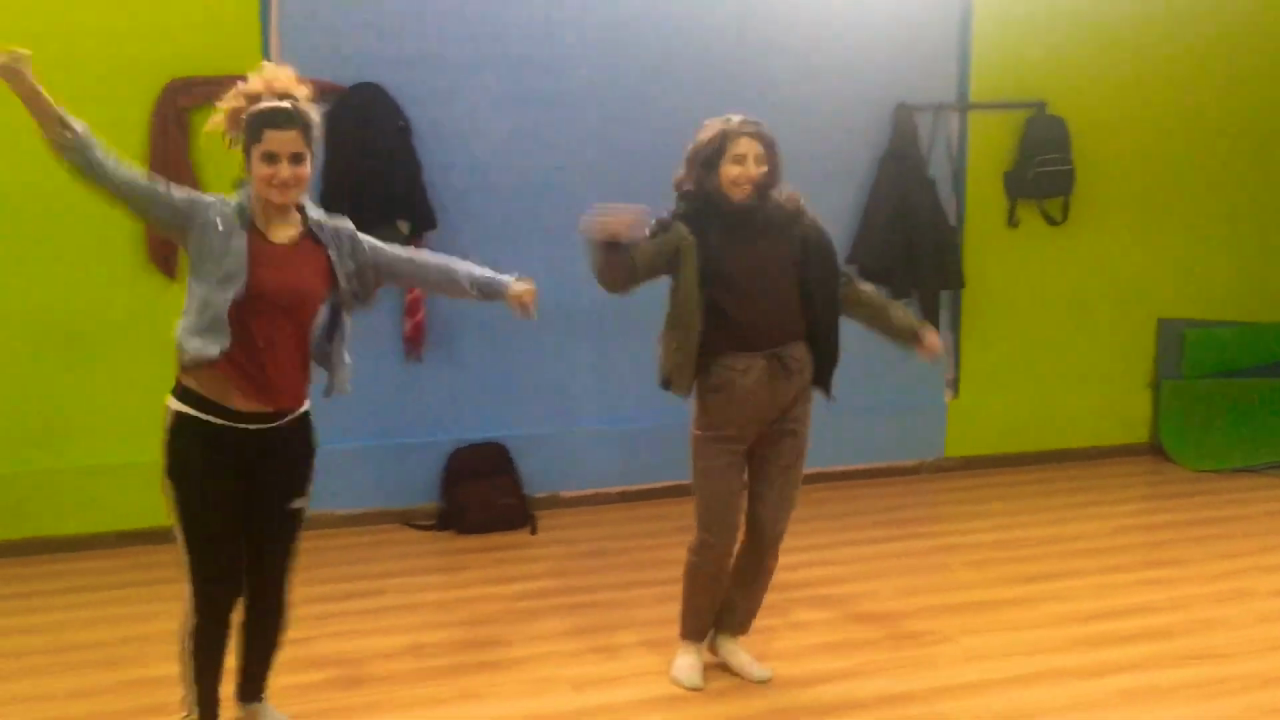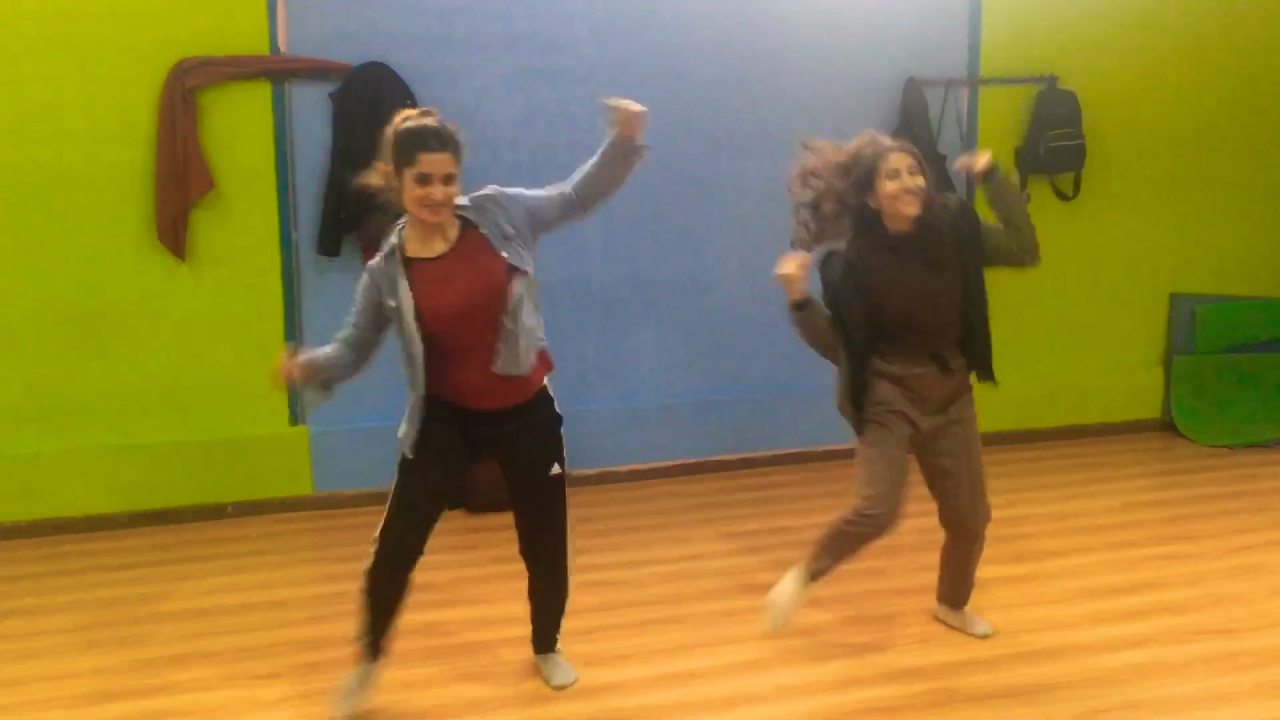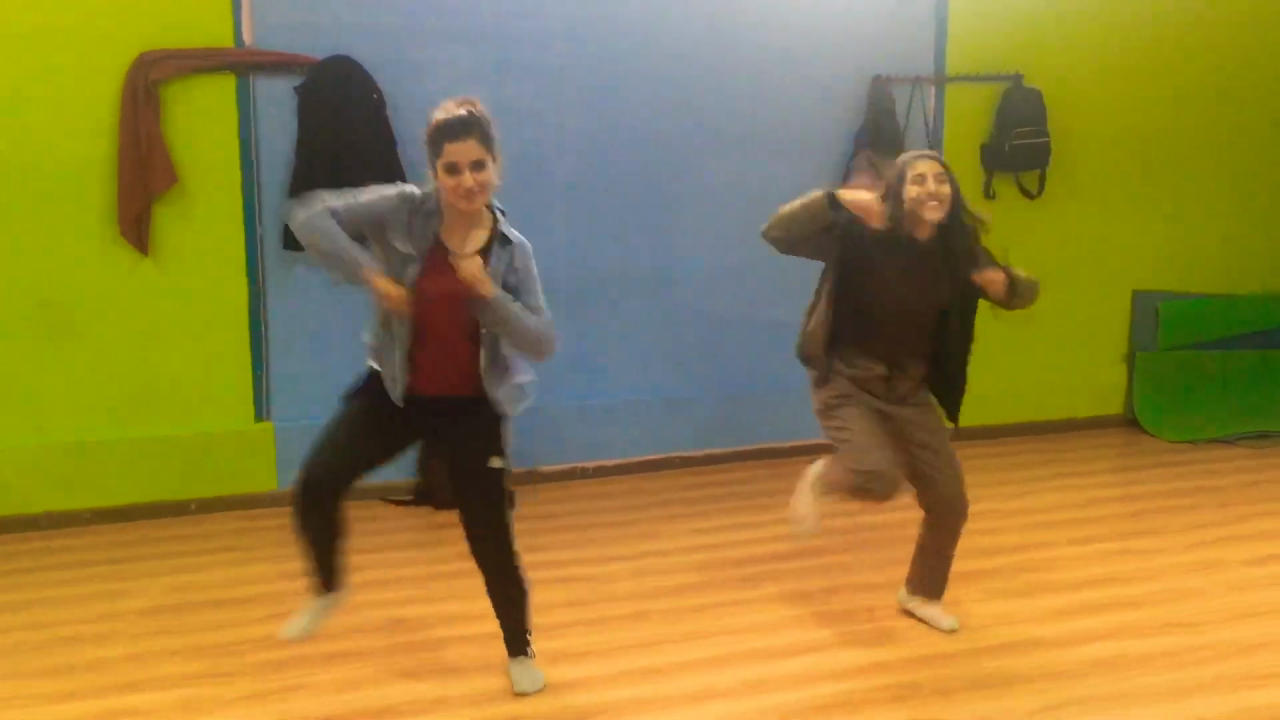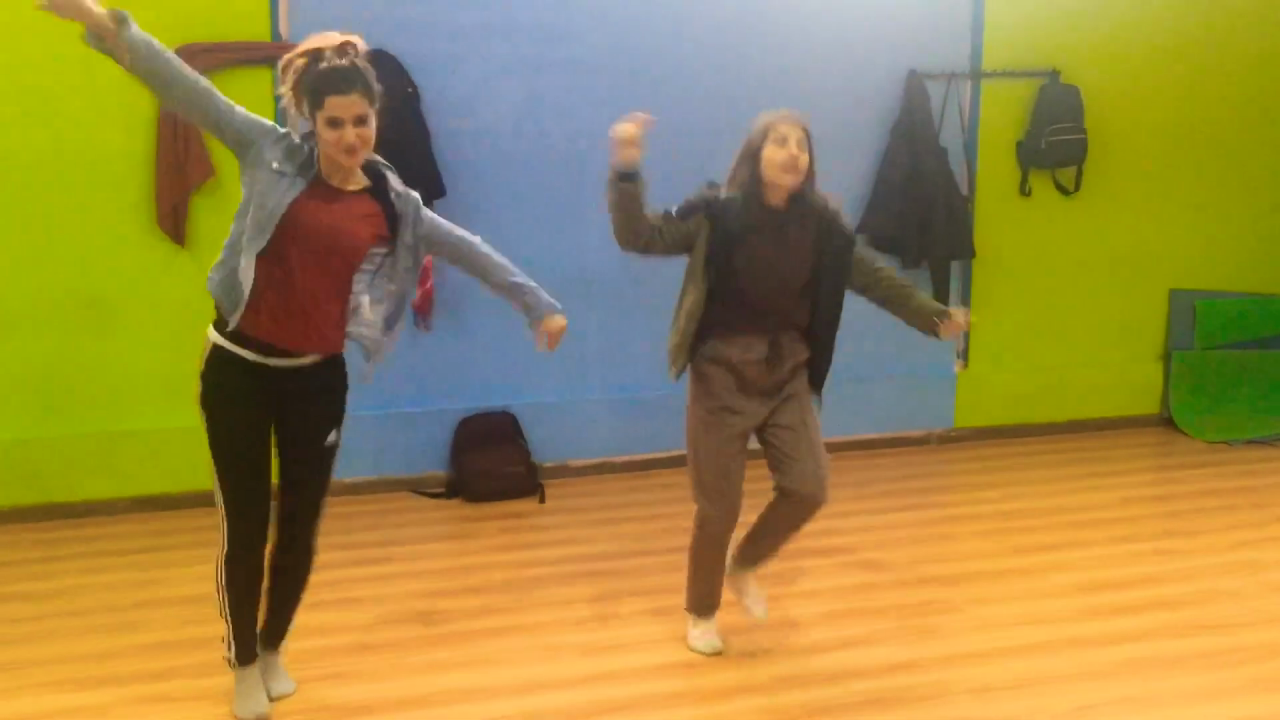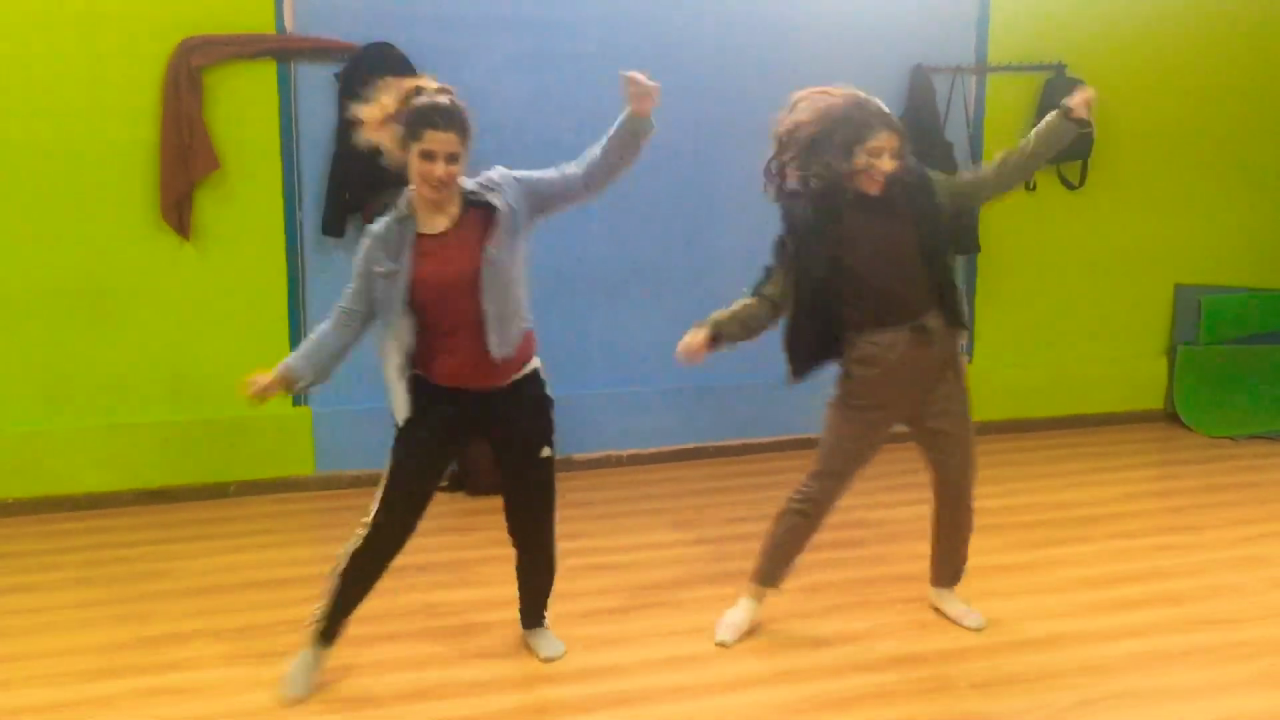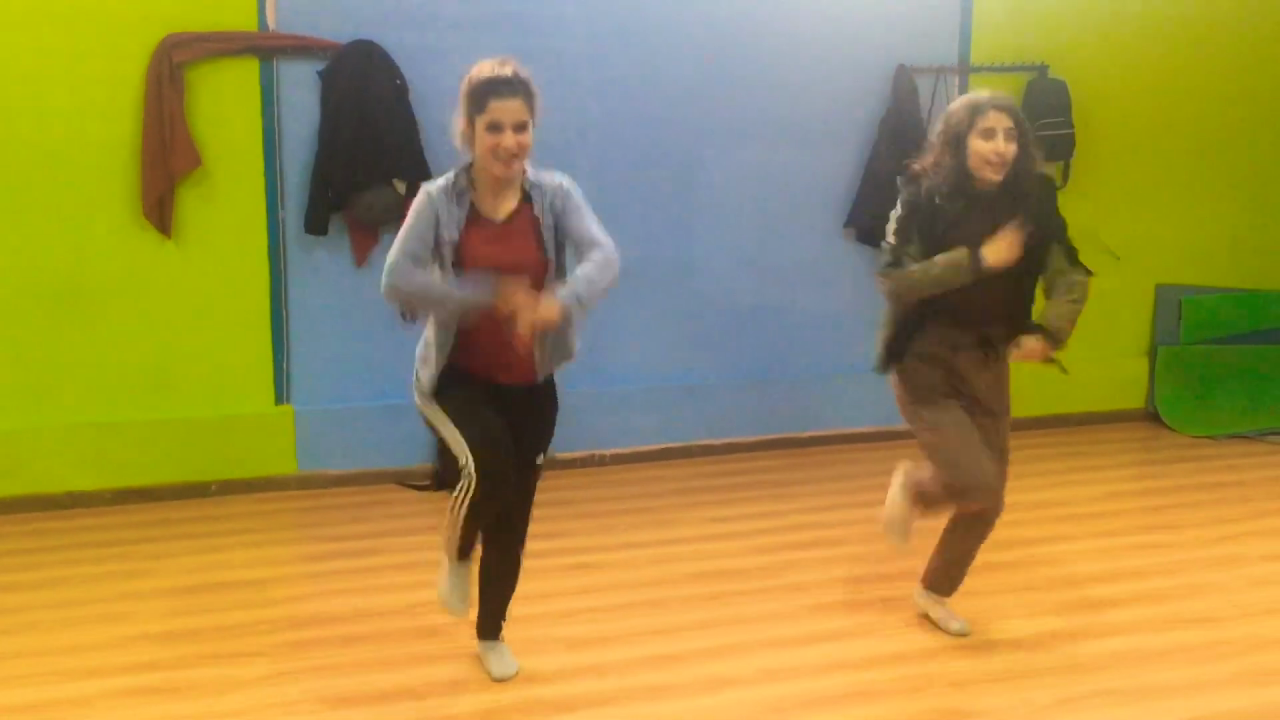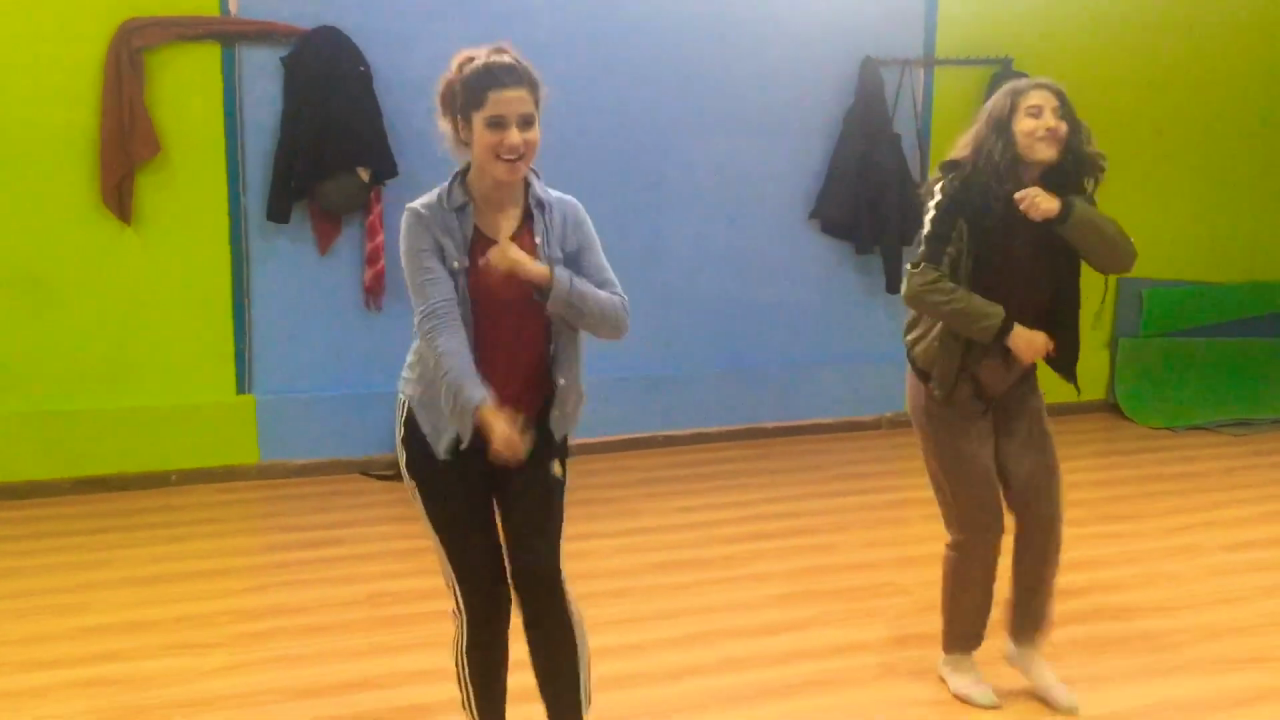
dt=0.7s
person 1, frame 1
left shoulder: (334, 241)
right shoulder: (207, 220)
left elbow: (417, 266)
right elbow: (106, 172)
left wrist: (499, 286)
left hip: (281, 429)
right hip: (205, 427)
left knee: (268, 581)
right knee: (216, 587)
person 1, frame 2
left shoulder: (497, 214)
right shoulder: (386, 271)
left elbow: (582, 197)
right elbow: (352, 351)
left wrist: (624, 141)
right wrist: (306, 367)
left hip: (525, 410)
right hip: (447, 418)
left knee: (545, 545)
right knee: (395, 548)
left ankle: (546, 649)
right ankle: (368, 657)
person 1, frame 3
left shoulder: (512, 249)
right shoulder: (403, 209)
left elbow: (539, 342)
right elbow: (310, 213)
left wrist: (487, 292)
right wrist: (371, 276)
left hip: (467, 406)
right hip: (391, 388)
left knee: (491, 541)
right knee: (314, 489)
left ankle: (519, 650)
right ankle: (326, 590)
person 1, frame 4
left shoulder: (392, 202)
right shoulder: (275, 156)
left elbow: (465, 249)
right elbow: (186, 89)
left wrist: (540, 305)
left hip: (315, 376)
right hip: (238, 364)
left knee: (301, 524)
right knee: (245, 523)
left ankle: (268, 650)
person 1, frame 5
left shoulder: (501, 199)
right shoulder: (386, 241)
left elbow: (590, 176)
right elbow: (347, 321)
left wrist: (636, 120)
right wrist: (286, 373)
left hip: (514, 390)
right hip: (436, 398)
left knee: (533, 526)
right knee: (384, 530)
left ankle: (534, 622)
right ankle: (319, 644)
person 1, frame 6
left shoulder: (554, 193)
right shoulder: (439, 198)
left elbow: (603, 258)
right elbow: (398, 282)
left wrist: (559, 303)
right wrist: (488, 298)
left hip: (530, 382)
right hip: (456, 377)
left knee: (514, 522)
right knee: (489, 467)
left ankle: (491, 632)
right ankle: (459, 556)
person 1, frame 7
left shoulder: (563, 214)
right shoulder: (426, 220)
left elbow: (616, 317)
right elbow: (437, 330)
left wrist: (543, 277)
right wrist: (485, 414)
left hip: (534, 425)
right hip: (446, 428)
left knee: (539, 574)
right knee: (482, 600)
person 2, frame 1
left shoulder: (794, 226)
right shoulder: (690, 231)
left elbow: (844, 291)
right elbow: (617, 278)
left wrist: (910, 330)
right wrist: (611, 238)
left hip: (791, 390)
right hip: (726, 395)
left knee: (768, 529)
right knee: (716, 533)
left ankle: (728, 636)
right ankle: (692, 641)
person 2, frame 2
left shoulder: (950, 229)
right shoulder: (850, 260)
left elbow: (1024, 253)
right elbow: (832, 345)
left wrist: (994, 178)
right wrist: (798, 298)
left hip: (948, 395)
right hip: (888, 395)
left knee: (969, 514)
right knee: (876, 512)
left ankle: (953, 603)
right ankle: (803, 576)
person 2, frame 3
left shoulder: (960, 250)
right shoulder: (859, 238)
left elbow: (1024, 292)
right elbow: (777, 233)
left wrist: (1006, 282)
right wrist: (836, 201)
left hip: (909, 390)
right hip: (847, 385)
left knee: (952, 502)
right knee: (875, 478)
left ankle: (921, 594)
right ankle: (823, 478)
person 2, frame 4
left shoulder: (819, 222)
right shoulder: (718, 214)
left elbow: (864, 273)
right elbow: (639, 237)
left wrist: (933, 315)
right wrist: (627, 169)
left hip: (787, 373)
right hip: (724, 374)
left knee: (809, 491)
right knee: (718, 508)
left ankle: (747, 566)
right ankle: (701, 614)
person 2, frame 5
left shoulder: (914, 190)
right shoulder: (810, 218)
left elbow: (997, 180)
right elbow: (771, 299)
left wrist: (1066, 119)
right wrist: (714, 332)
left hip: (934, 358)
right hip: (869, 367)
left knee: (957, 485)
right knee: (819, 489)
left ankle: (944, 587)
right ankle: (754, 594)
person 2, frame 6
left shoulder: (1032, 201)
right shoulder: (923, 199)
left elbow: (1070, 279)
right elbow: (895, 281)
left wrist: (1047, 330)
right wrist: (974, 261)
left hip: (990, 367)
right hip: (928, 364)
left knee: (986, 503)
right knee: (975, 480)
left ankle: (935, 592)
right ankle: (912, 484)
person 2, frame 7
left shoulder: (1063, 194)
right shoulder: (962, 188)
left elbow: (1119, 257)
right elbow: (922, 285)
left wrist: (1064, 211)
right wrist: (1006, 327)
left hip: (1014, 375)
right hip: (951, 376)
left knee: (1042, 514)
right knee: (977, 525)
left ankle: (1027, 646)
right ankle: (957, 657)
